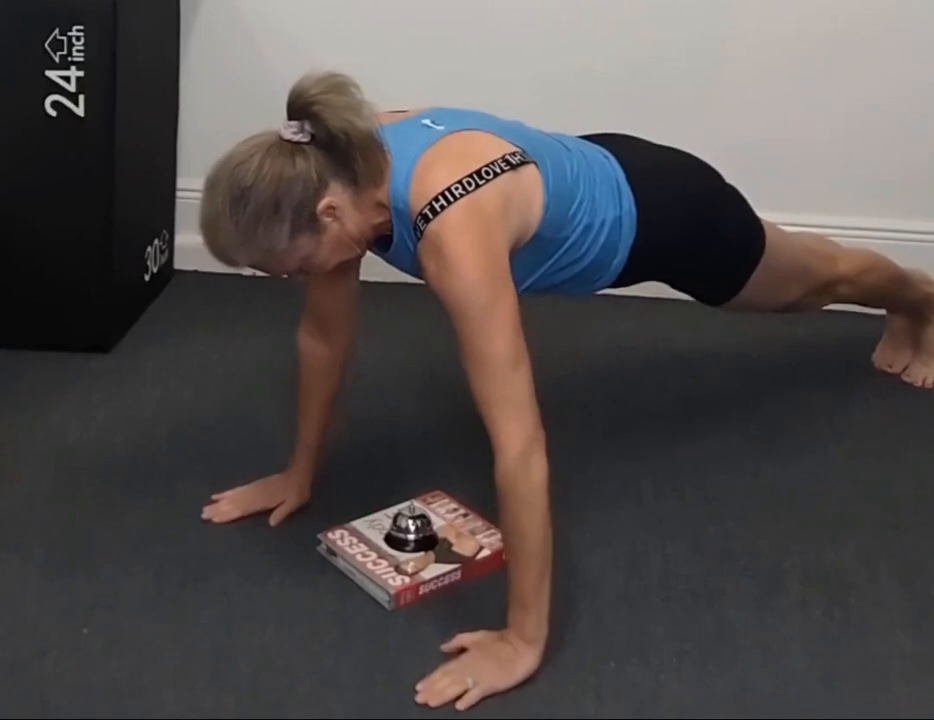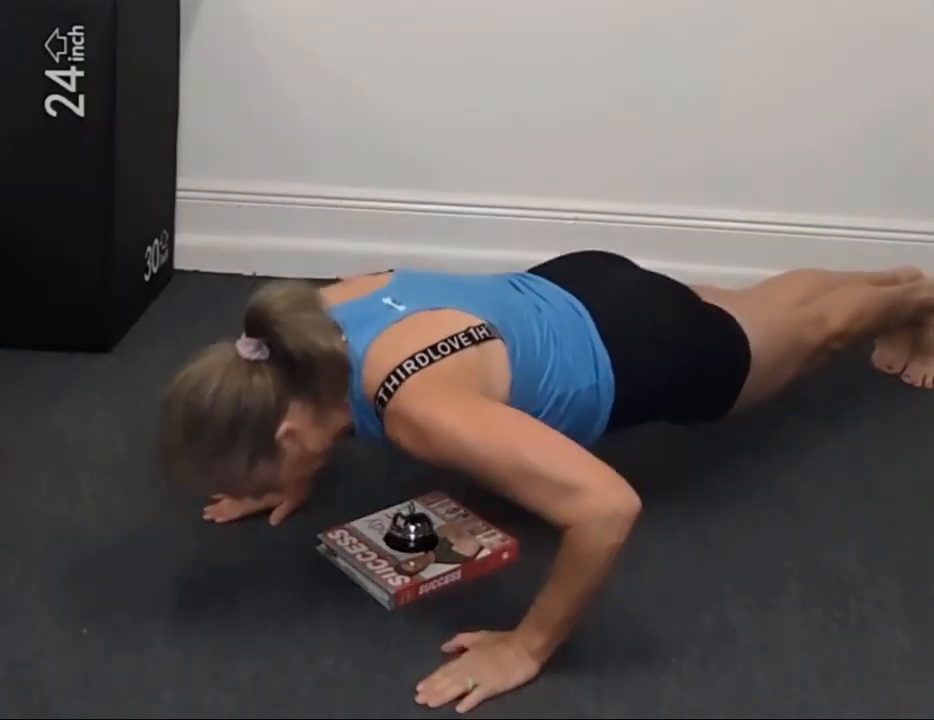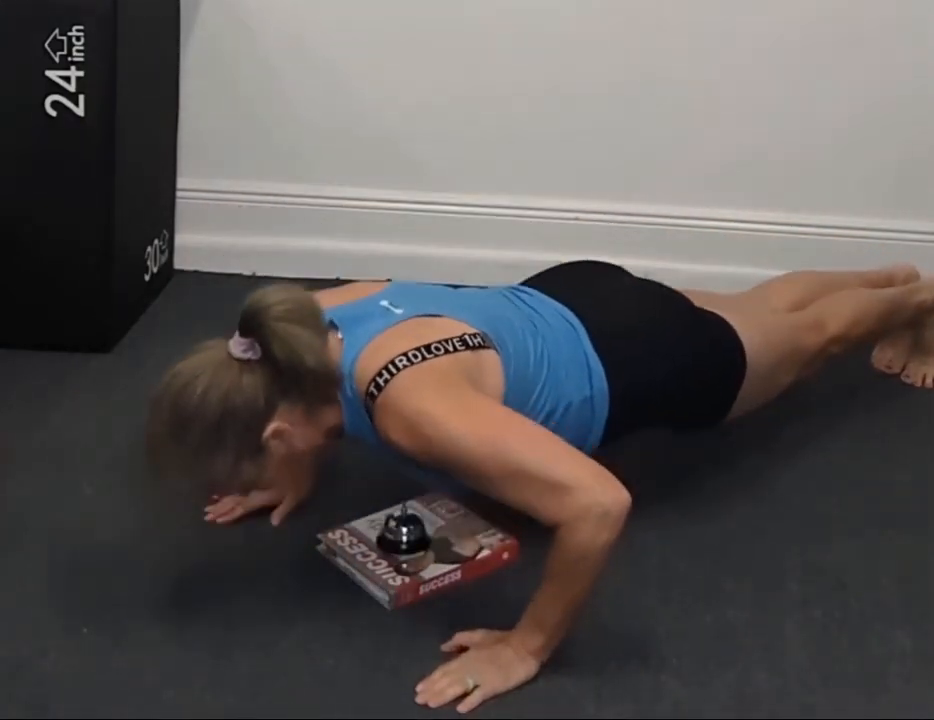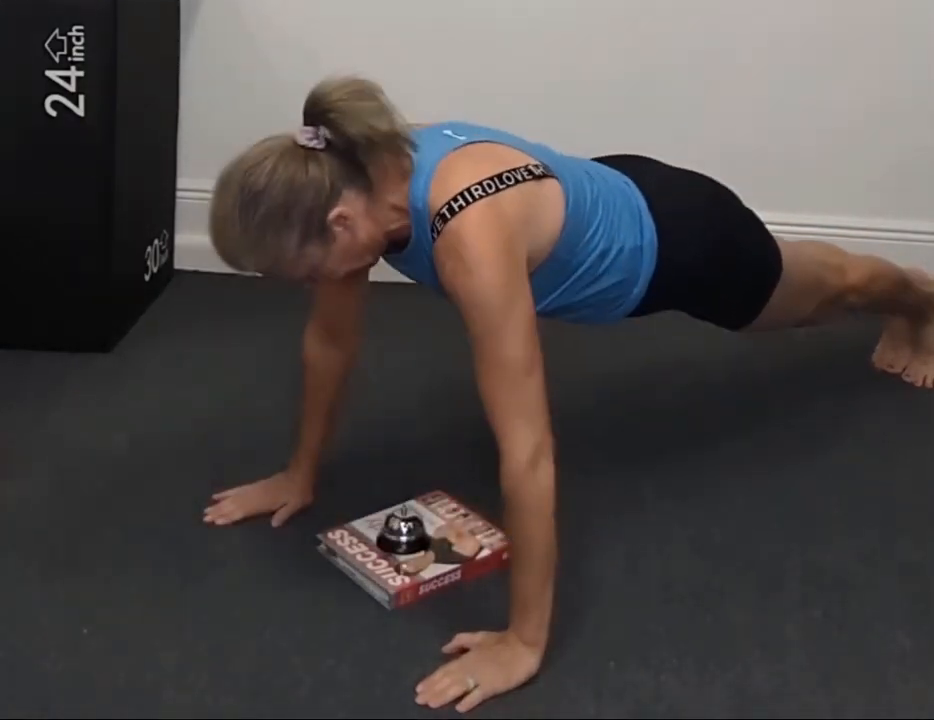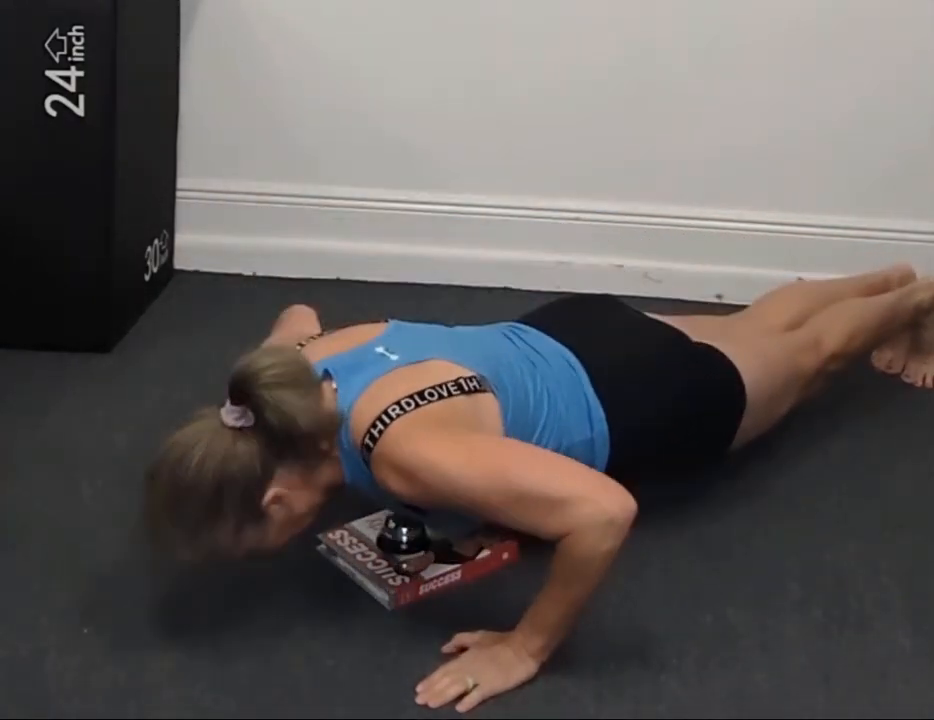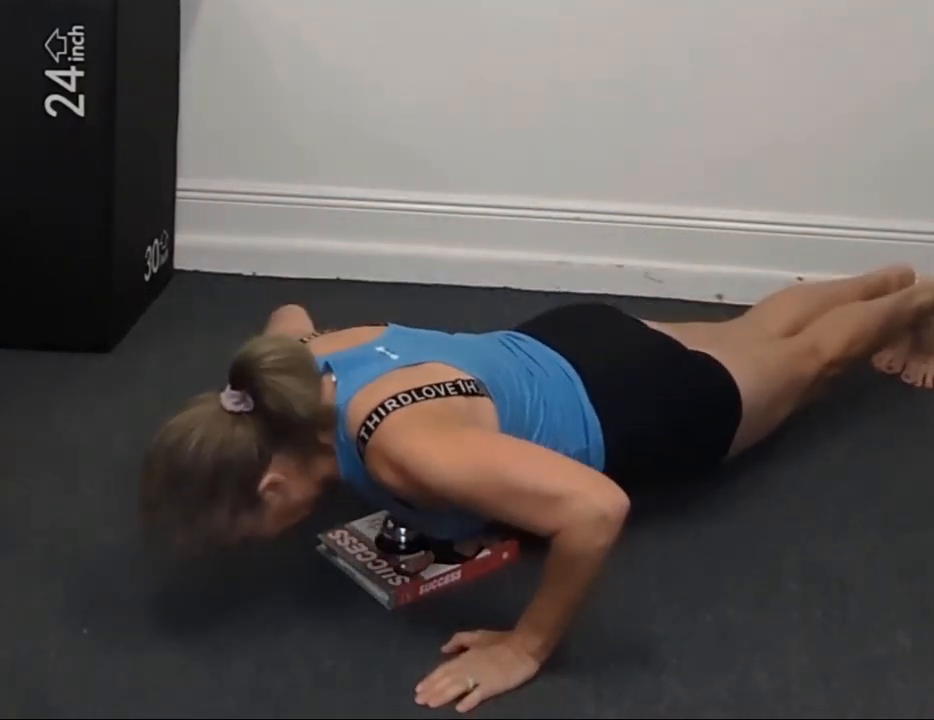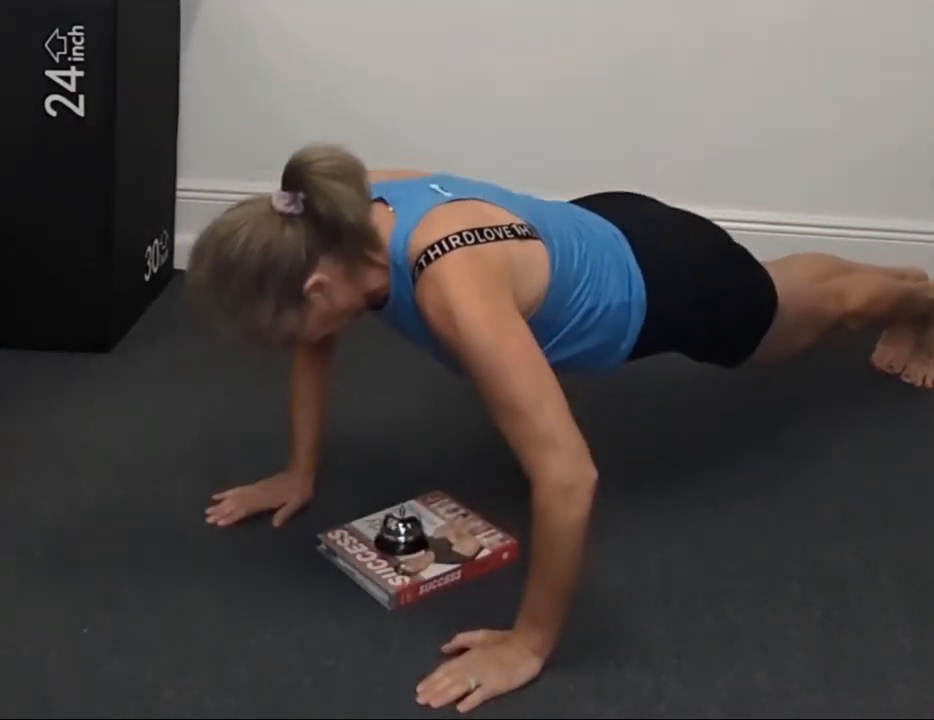
dt=0.7s
person 1, frame 1
left shoulder: (453, 232)
right shoulder: (338, 167)
left elbow: (520, 447)
right elbow: (323, 334)
left wrist: (523, 640)
right wrist: (298, 475)
left hip: (661, 213)
right hip: (597, 184)
left knee: (814, 279)
right knee: (795, 296)
person 1, frame 2
left shoulder: (416, 411)
right shoulder: (306, 324)
left elbow: (611, 507)
left wrist: (527, 647)
right wrist: (294, 480)
left hip: (633, 356)
right hip: (568, 298)
left knee: (814, 328)
right knee: (759, 303)
person 1, frame 3
left shoulder: (409, 406)
right shoulder: (303, 329)
left elbow: (601, 503)
left wrist: (526, 647)
right wrist: (296, 477)
left hip: (633, 364)
right hip: (562, 306)
left knee: (810, 333)
right knee: (757, 308)
person 1, frame 4
left shoulder: (470, 234)
right shoulder: (360, 171)
left elbow: (527, 449)
right elbow: (329, 328)
left wrist: (523, 642)
right wrist: (302, 475)
left hip: (677, 241)
right hip: (612, 203)
left knee: (827, 288)
right knee: (807, 292)
person 1, frame 5
left shoulder: (403, 451)
right shoulder: (298, 374)
left elbow: (606, 512)
right elbow: (296, 316)
left wrist: (525, 648)
right wrist: (294, 465)
left hip: (633, 402)
right hip: (563, 337)
left knee: (810, 350)
right knee: (753, 325)
person 1, frame 6
left shoulder: (401, 447)
right shoulder: (300, 374)
left elbow: (598, 508)
right elbow: (288, 313)
left wrist: (525, 647)
right wrist: (302, 468)
left hip: (629, 413)
right hip: (562, 347)
left knee: (806, 355)
right knee: (751, 331)
person 1, frame 7
left shoulder: (452, 291)
right shoulder: (345, 218)
left elbow: (569, 477)
right elbow: (315, 338)
left wrist: (530, 643)
right wrist: (301, 471)
left hip: (669, 285)
right hip: (600, 237)
left knee: (827, 304)
right knee: (791, 283)
